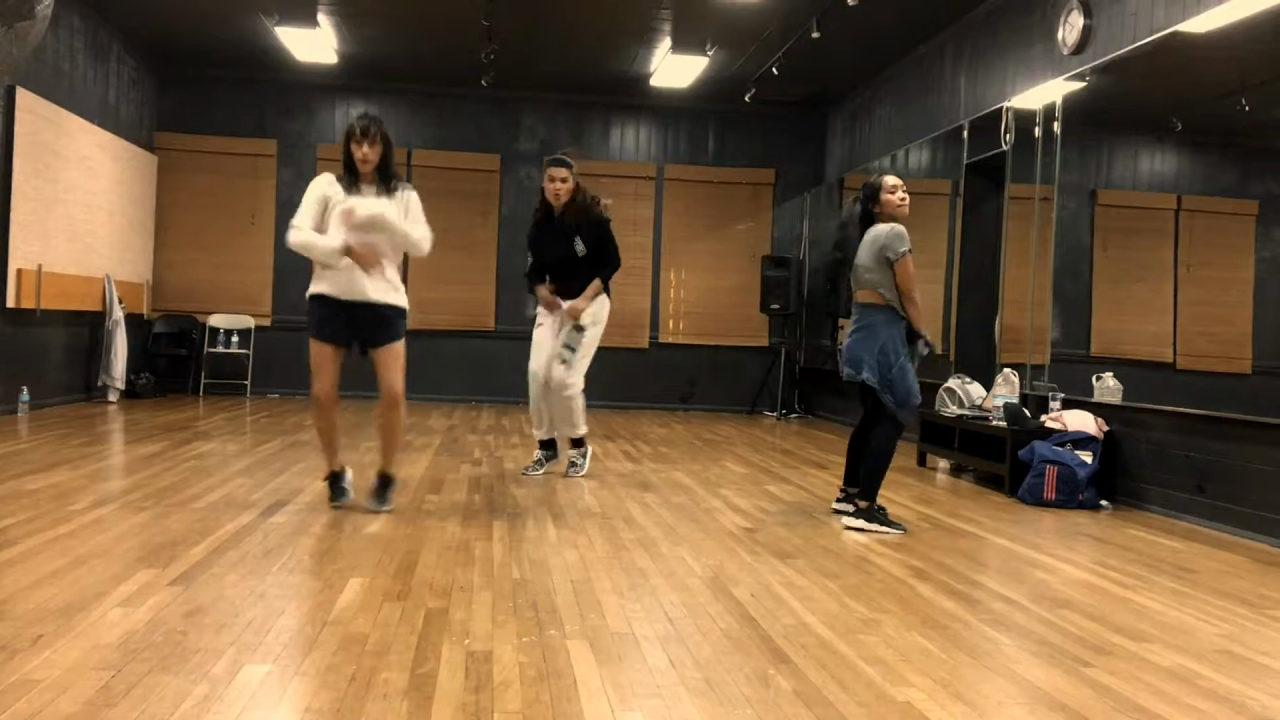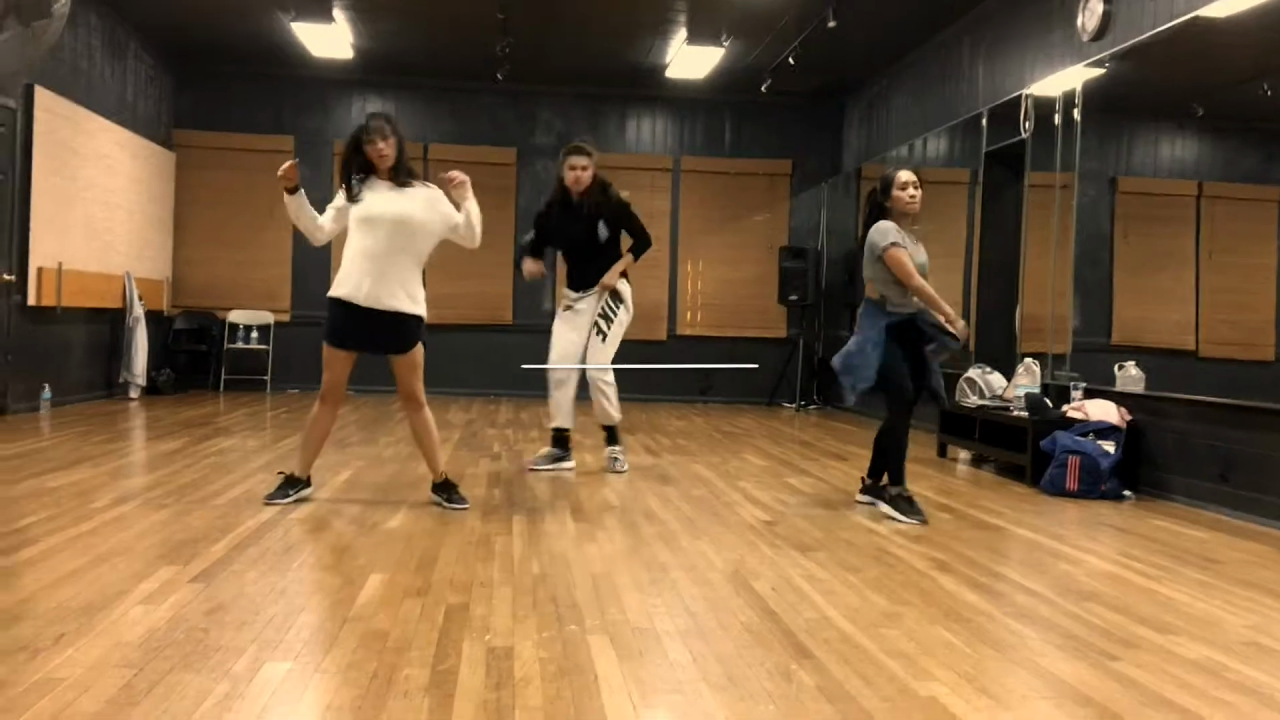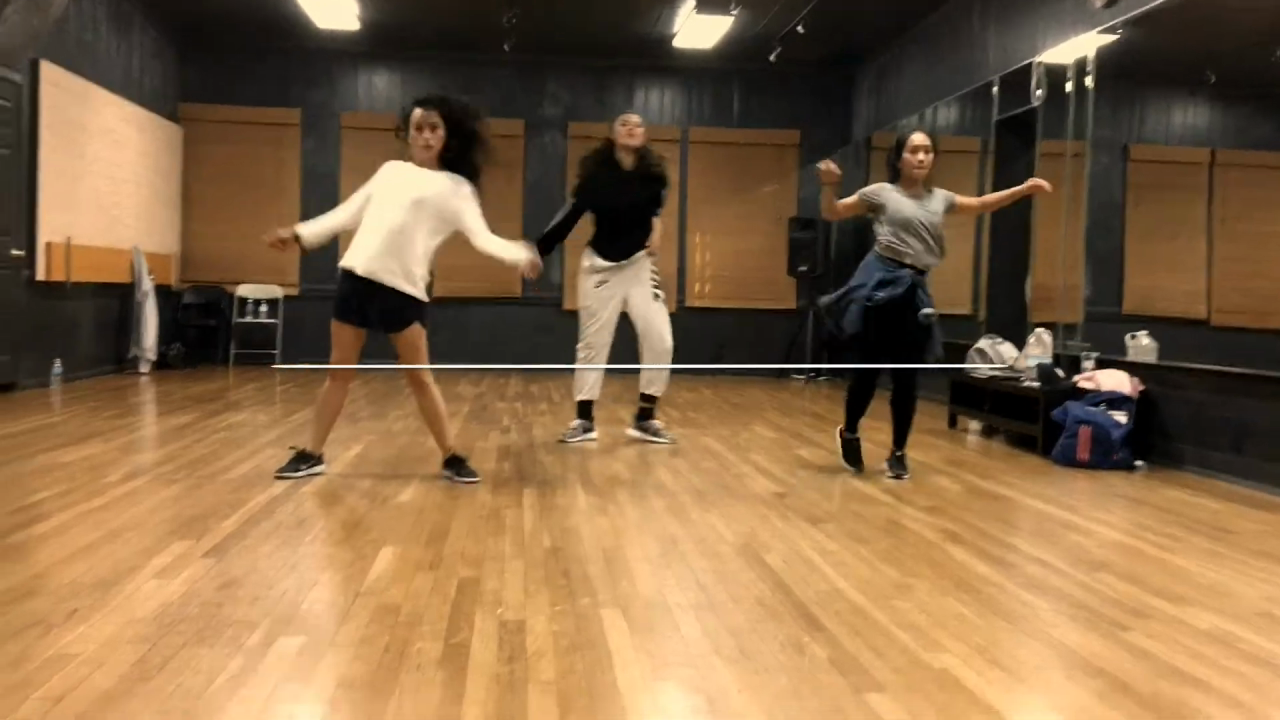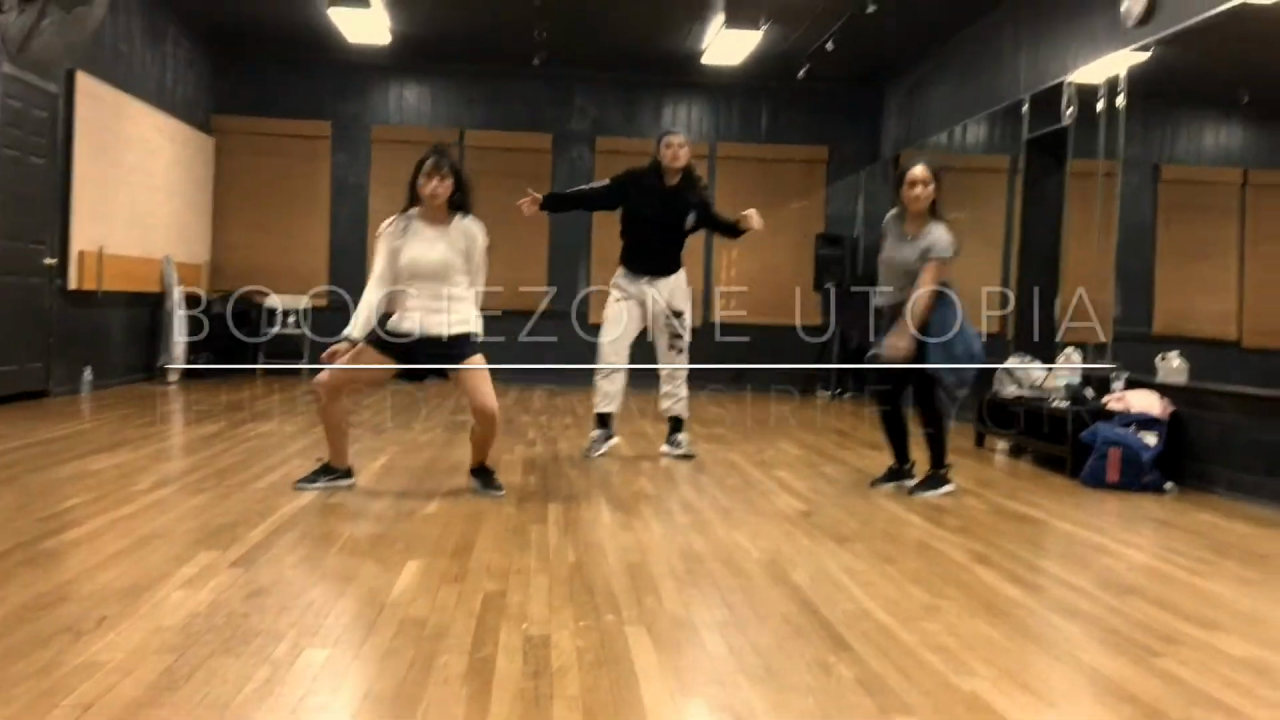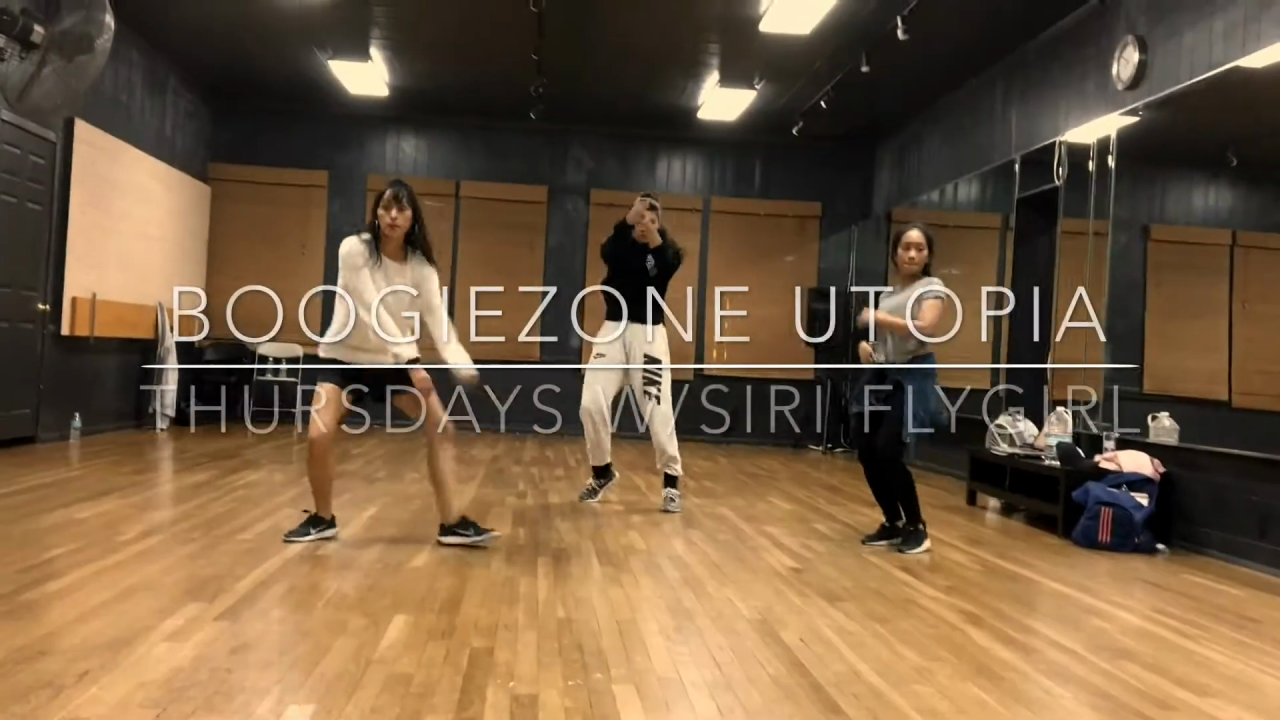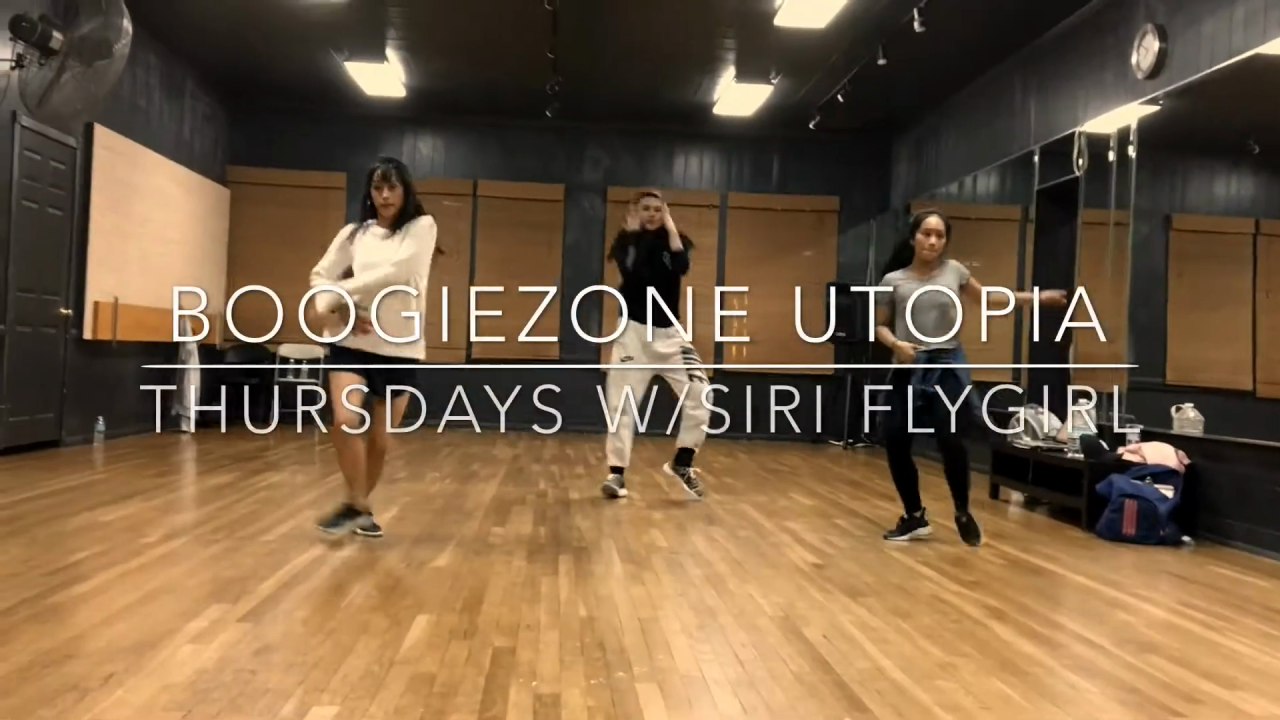
dt=0.4s
person 1, frame 1
left shoulder: (402, 195)
right shoulder: (326, 185)
left elbow: (422, 245)
right elbow: (296, 237)
left wrist: (374, 216)
right wrist: (344, 248)
left hip: (384, 303)
right hip: (331, 300)
left knee: (392, 394)
right knee: (322, 395)
left ankle: (386, 477)
right ankle: (337, 473)
person 1, frame 2
left shoulder: (425, 195)
right shoulder: (355, 189)
left elbow: (471, 239)
right elbow: (319, 233)
left wrist: (467, 199)
right wrist: (293, 191)
left hip: (401, 308)
right hip: (348, 303)
left knee: (414, 398)
right knee: (329, 394)
left ankle: (441, 482)
right ankle: (299, 478)
person 1, frame 3
left shoulder: (457, 187)
right shoulder: (391, 171)
left elbow: (483, 237)
right elbow: (351, 212)
left wrist: (519, 254)
right wrist: (300, 233)
left hip: (403, 288)
right hip: (357, 278)
left knee: (419, 378)
right knee: (339, 370)
left ankle: (452, 458)
right ankle: (311, 454)
person 1, frame 4
left shoulder: (469, 231)
right shoulder: (395, 228)
left elbow: (473, 292)
right elbow: (378, 285)
left wrist: (468, 332)
right wrist: (352, 337)
left hip: (454, 334)
right hip: (402, 331)
left knee: (487, 410)
right knee: (326, 384)
left ankle: (480, 469)
right ankle: (338, 468)
person 1, frame 5
left shoulder: (423, 270)
right shoulder: (354, 249)
left elbow: (438, 322)
right elbow: (371, 312)
left wrist: (461, 364)
right wrist: (408, 364)
left hip: (399, 360)
right hip: (343, 358)
left knee: (441, 429)
right knee: (318, 436)
left ankle: (451, 523)
right ankle: (322, 518)
person 1, frame 6
left shoulder: (422, 227)
right shoulder: (354, 234)
left elbow: (394, 273)
right elbow: (320, 276)
left wrist: (335, 295)
right wrist: (336, 309)
left hip: (400, 349)
right hip: (352, 344)
left knee: (379, 441)
right knee: (345, 421)
left ankle: (357, 506)
right ankle: (356, 505)
person 2, frame 1
left shoulder: (871, 236)
right shoulder: (894, 233)
right elbow: (909, 294)
left wrist: (910, 333)
right wrist: (920, 334)
left hip: (868, 330)
right hip: (881, 332)
left knee: (872, 419)
right knee: (892, 420)
left ankle: (849, 493)
right ankle: (864, 508)
person 2, frame 2
left shoulder: (913, 240)
right shoulder: (883, 230)
left elbow: (914, 286)
right elbow: (913, 283)
left wrist: (943, 322)
right wrist: (951, 316)
left hip: (908, 327)
right hip: (882, 325)
left knee: (902, 408)
right knee: (901, 401)
left ankle: (872, 484)
right ankle: (896, 491)
person 2, frame 3
left shoulder: (939, 198)
right shoulder: (881, 192)
left elbow: (980, 204)
right elbow: (833, 213)
left wrist: (1023, 188)
right wrist: (829, 185)
left hip: (913, 289)
right hip: (880, 282)
left knee: (907, 376)
right knee: (870, 367)
left ankle: (897, 453)
right ankle: (848, 435)
person 2, frame 4
left shoulder: (939, 238)
right shoulder: (892, 220)
left elbow: (924, 291)
left wrist: (904, 334)
right wrist: (881, 299)
left hip: (923, 319)
right hip: (891, 314)
left knee: (925, 394)
right knee: (886, 395)
left ankle: (940, 473)
right ankle: (902, 465)
person 2, frame 5
left shoulder: (931, 287)
right shoulder: (887, 293)
left elbow: (925, 327)
left wrist: (879, 317)
right wrist: (864, 344)
left hip: (913, 377)
right hip: (882, 377)
left knee: (888, 453)
right knee: (867, 453)
left ankle: (916, 526)
right ankle: (894, 523)
person 2, frame 6
left shoulder: (954, 271)
right shoulder: (892, 281)
left elbow: (986, 298)
right elbow: (880, 326)
left wrist: (1036, 298)
right wrist: (895, 344)
left hip: (947, 365)
right hip: (909, 370)
left knee: (951, 439)
right knee: (895, 443)
left ankle: (963, 514)
right ankle: (914, 516)
person 3, frame 1
left shoulder: (591, 218)
right shoulder: (541, 223)
left elbow: (612, 262)
right elbow: (534, 267)
left wrist: (584, 300)
right wrist: (539, 289)
left hip: (590, 304)
right hip: (553, 306)
left knee: (565, 379)
right knee: (537, 374)
left ankle: (579, 447)
right ankle: (546, 448)
person 3, frame 2
left shoulder: (610, 203)
right shoulder: (554, 209)
left elbow: (643, 239)
right elbow: (536, 244)
left wrist: (617, 271)
right wrist: (530, 261)
left hip: (611, 293)
right hip: (575, 296)
left knee: (597, 369)
right knee: (560, 368)
left ankle: (614, 443)
right ankle: (560, 447)
person 3, frame 3
left shoulder: (653, 172)
right shoulder: (595, 172)
right elbow: (571, 213)
left wrist: (657, 232)
right wrist: (539, 248)
left hip: (639, 263)
right hip: (600, 265)
left knee: (660, 339)
right knee: (592, 342)
left ankle: (645, 418)
right ankle: (584, 420)
person 3, frame 4
left shoulder: (694, 196)
right shoulder: (636, 182)
left elbow: (714, 223)
right elbow: (595, 195)
left wrist: (743, 223)
right wrist: (547, 201)
left hip: (669, 283)
right hip: (628, 281)
left knee: (674, 362)
right knee: (610, 351)
left ankle: (676, 434)
right ankle: (603, 429)
person 3, frame 5
left shoulder: (668, 253)
right shoulder: (620, 245)
left elbow: (663, 267)
right elbow: (607, 252)
left wrist: (651, 233)
right wrist: (627, 222)
left hip: (648, 333)
right hip: (613, 331)
left knee: (658, 411)
right knee: (591, 405)
left ankle: (671, 485)
right ankle: (602, 473)
person 3, frame 6
left shoulder: (672, 243)
right shoulder: (628, 246)
left elbow: (681, 267)
right elbow: (635, 273)
left wrist: (671, 227)
right wrist: (634, 232)
left hip: (670, 332)
right hip: (634, 331)
left knee: (700, 394)
right knee: (622, 404)
left ankle: (683, 463)
right ankle: (617, 474)
